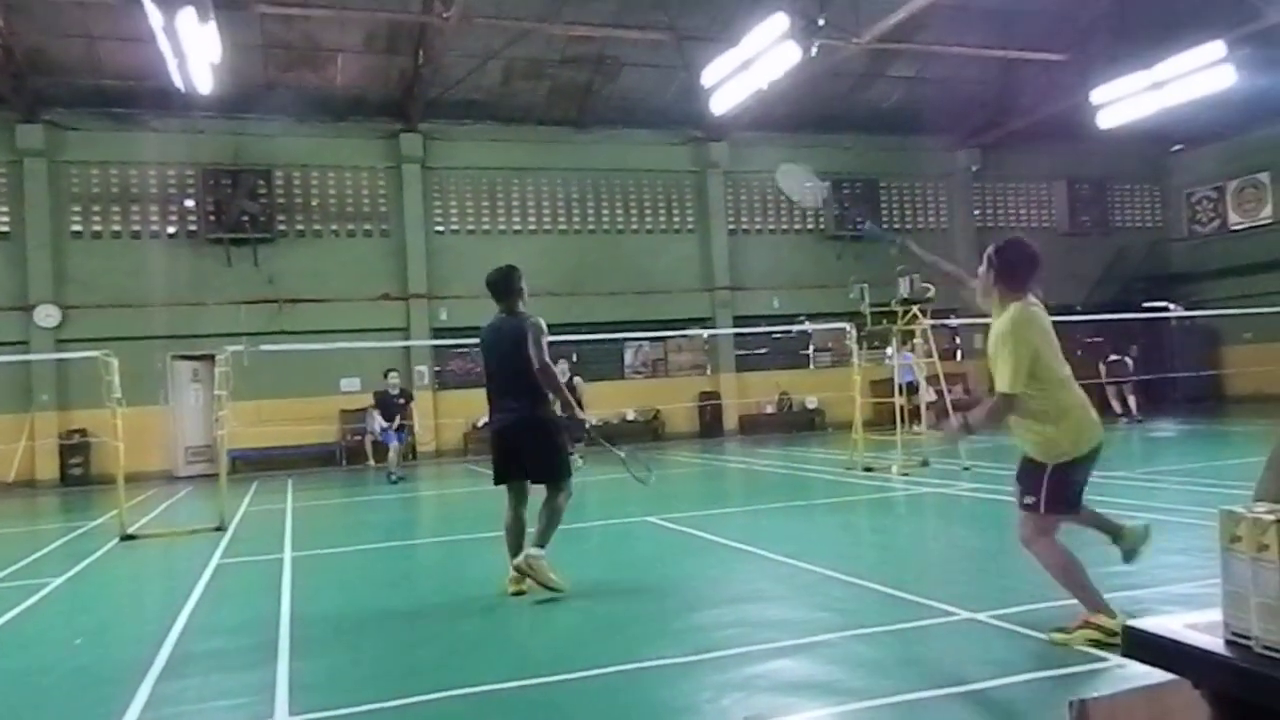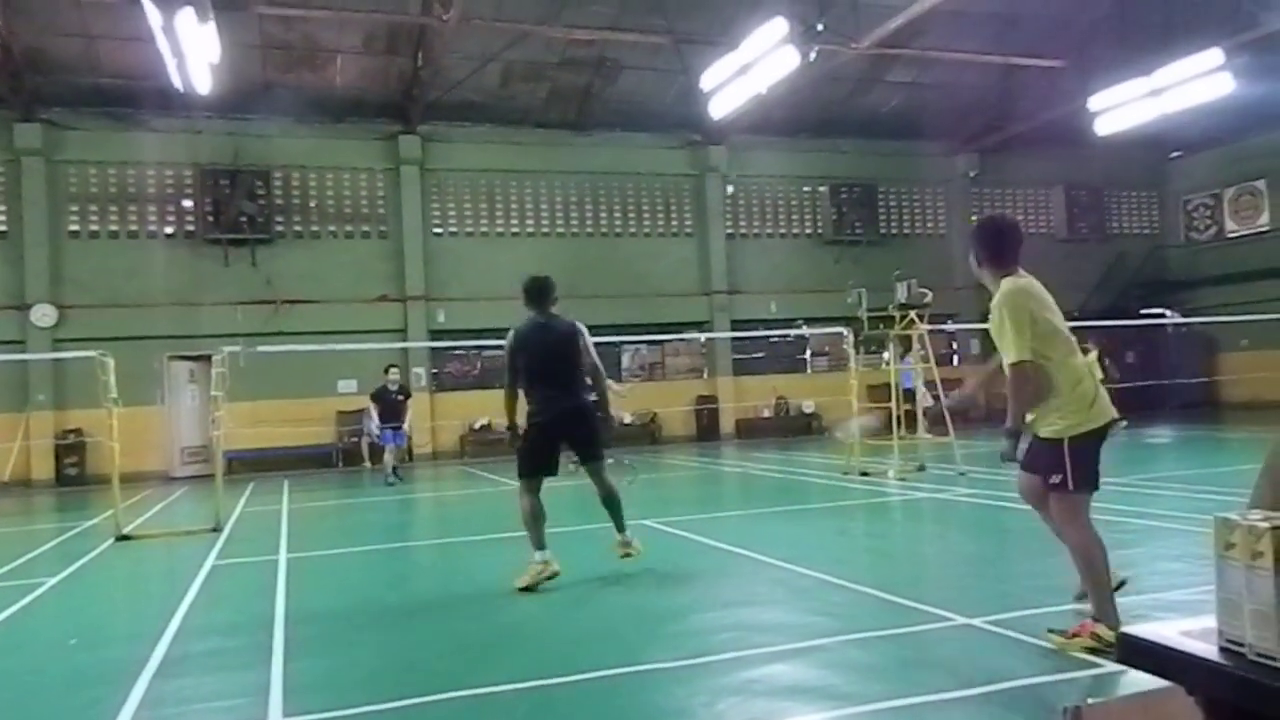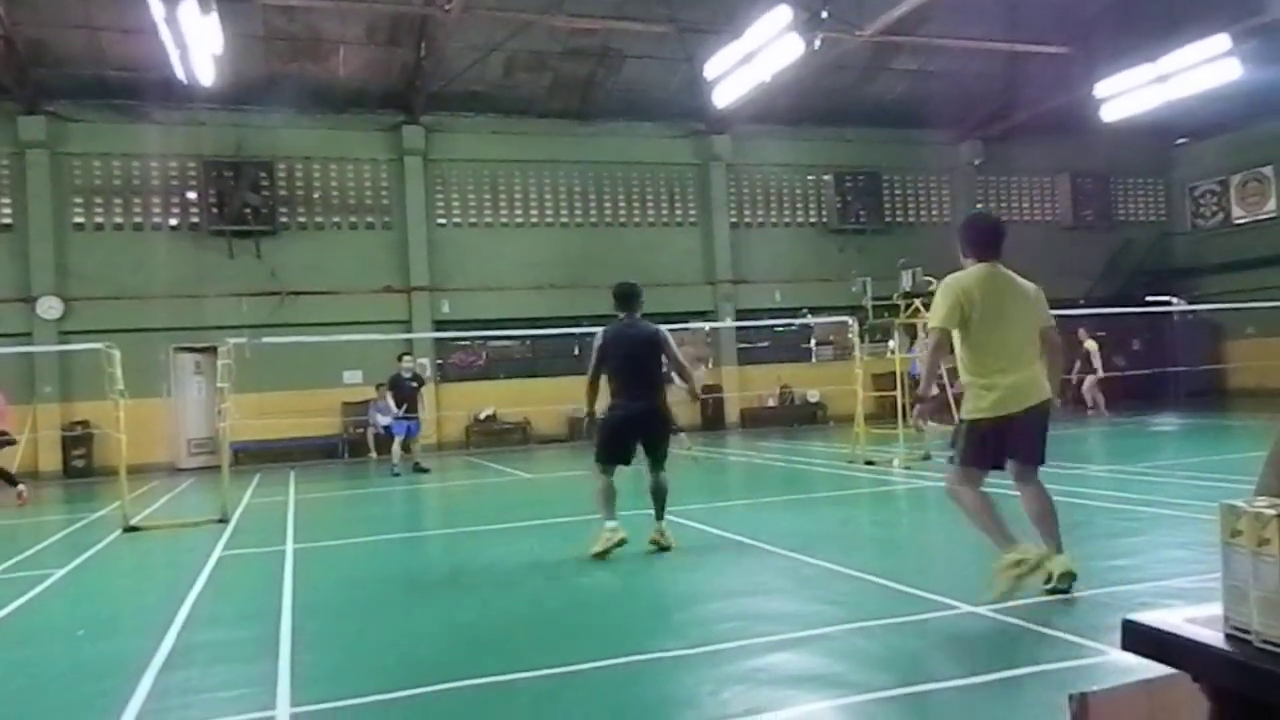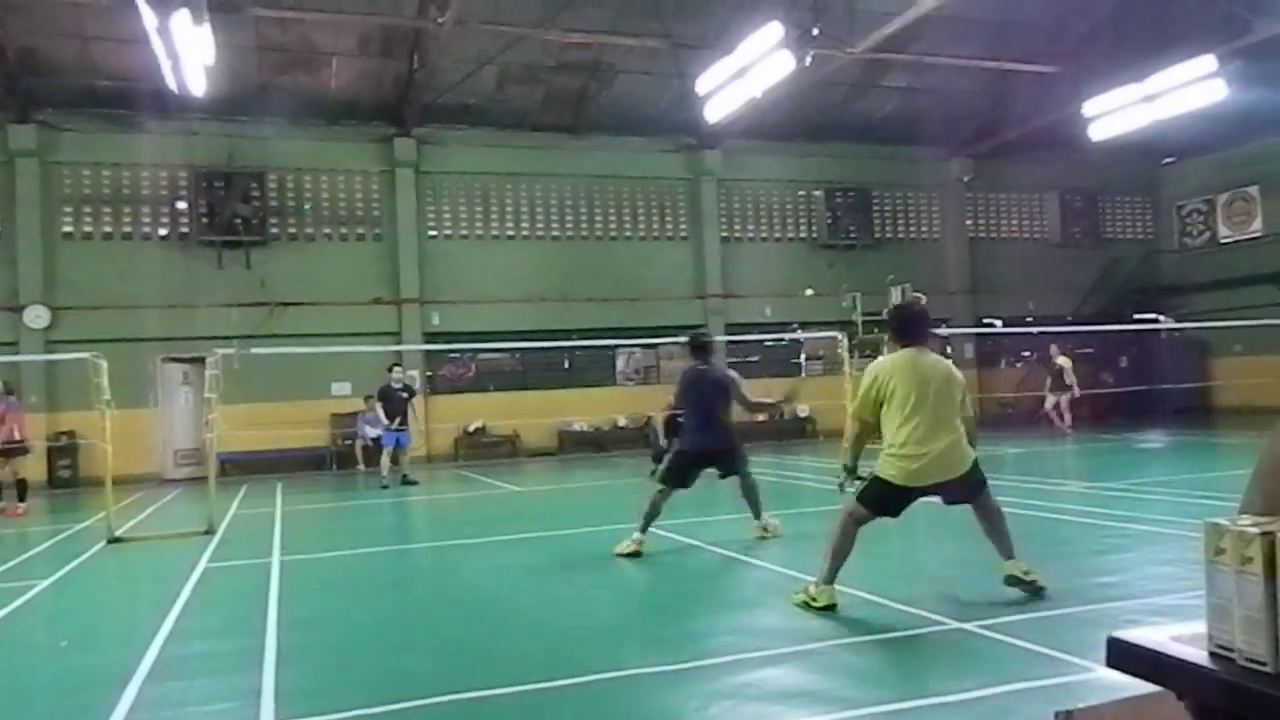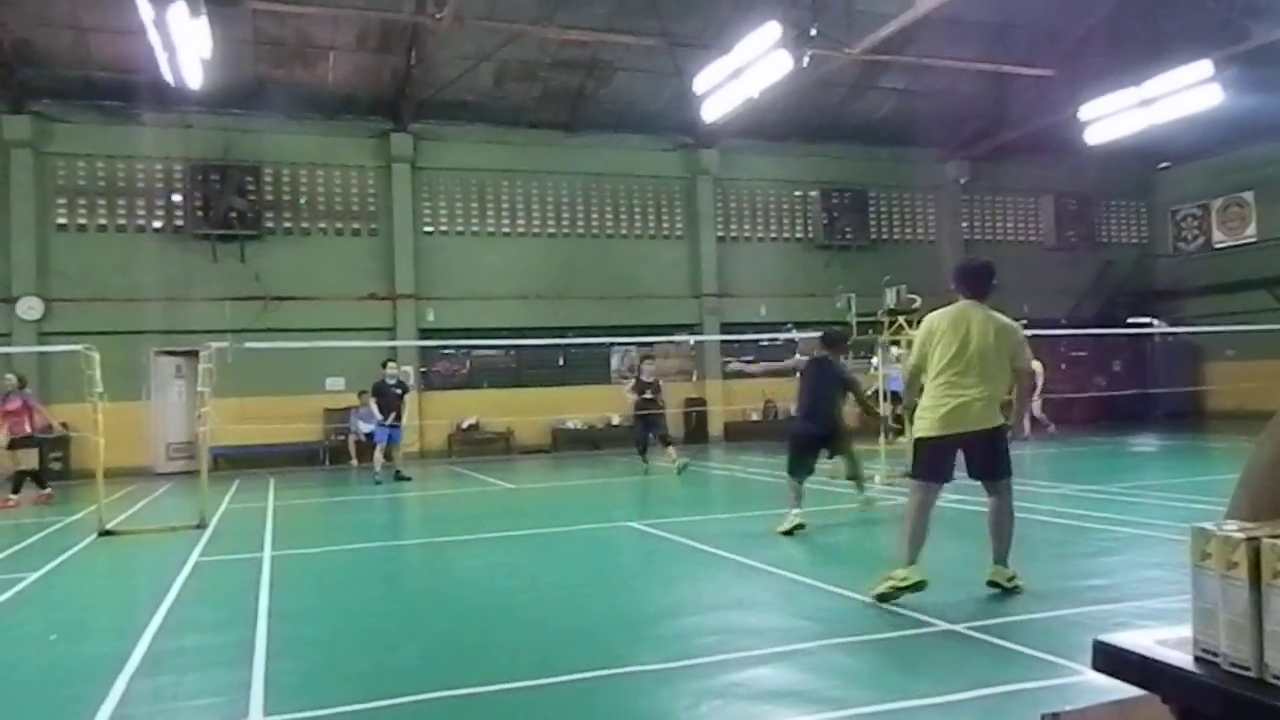
dt=0.4s
person 1, frame 1
left shoulder: (1012, 327)
right shoulder: (1020, 303)
left elbow: (1007, 401)
right elbow: (972, 285)
left wrist: (967, 422)
right wrist: (927, 259)
left hip: (1057, 442)
right hip: (1071, 433)
left knee: (1035, 534)
right knee: (1049, 516)
left ankle: (1101, 617)
right ankle: (1124, 534)
person 1, frame 2
left shoulder: (1009, 298)
right shoulder: (1021, 288)
left elbow: (1023, 371)
left wrist: (1011, 428)
right wrist: (971, 389)
left hip: (1069, 420)
right hip: (1072, 410)
left knee: (1069, 514)
right knee: (1033, 491)
left ankle: (1104, 626)
right ankle: (1100, 573)
person 1, frame 3
left shoulder: (957, 286)
right shoulder: (1028, 288)
left elbow: (939, 343)
right elbow: (1054, 346)
left wrist: (924, 394)
right wrist: (1049, 391)
left hip: (988, 403)
right hip: (1032, 399)
left knee: (961, 484)
right knee: (1028, 481)
left ankle: (1014, 552)
right ankle: (1058, 561)
person 1, frame 4
left shoulder: (881, 369)
right shoulder: (951, 372)
left elbow: (860, 425)
right elbow: (967, 423)
left wrist: (850, 464)
left hip: (901, 468)
right hip: (953, 463)
left knee: (851, 517)
right knee: (984, 503)
left ankle: (823, 587)
right ankle: (1014, 567)
person 1, frame 5
left shoulder: (934, 321)
right shoulder: (1008, 329)
left elbow: (912, 375)
right elbow: (1025, 384)
left wrist: (917, 403)
right wrist: (1017, 416)
left hip: (935, 421)
right hip: (985, 422)
left knee: (921, 497)
right knee: (1000, 494)
left ankle: (907, 569)
right ankle: (1001, 570)
person 2, frame 1
left shoulder: (487, 333)
right shoulder: (531, 325)
right elbow: (542, 367)
right wrist: (571, 405)
left hip: (502, 423)
right hip: (536, 418)
left knee: (516, 499)
right knee: (559, 491)
left ankle: (517, 573)
right ankle: (534, 554)
person 2, frame 2
left shoulder: (517, 336)
right shoulder: (573, 329)
left elbow: (511, 385)
right elbow: (595, 368)
left wrist: (511, 424)
right wrist: (605, 405)
left hip: (542, 417)
right hip: (579, 412)
left knee: (529, 490)
right knee: (600, 475)
left ankle: (543, 559)
right ankle: (624, 538)
person 2, frame 3
left shoulder: (605, 337)
right shoulder: (657, 334)
left elbow: (593, 379)
right elbow: (681, 369)
left wrist: (590, 410)
right wrist: (693, 389)
left hip: (621, 412)
right hip: (655, 411)
left knee: (604, 472)
right knee: (658, 471)
left ankle: (610, 528)
right ankle: (660, 530)
person 2, frame 4
left shoulder: (685, 377)
right shoulder: (727, 377)
left elbow: (676, 407)
right elbow: (750, 406)
right wrist: (780, 402)
left hip: (691, 445)
right hip: (724, 443)
left knee: (662, 490)
right knee: (745, 476)
left ankle: (637, 539)
right ankle: (761, 523)
person 2, frame 5
left shoulder: (806, 363)
right shoulder: (847, 375)
left elbow: (769, 368)
right elbow: (866, 406)
left wrist: (740, 367)
right wrist: (881, 418)
left hip: (803, 430)
right hip: (832, 428)
left knee: (795, 476)
right knee: (850, 457)
left ankle: (795, 513)
